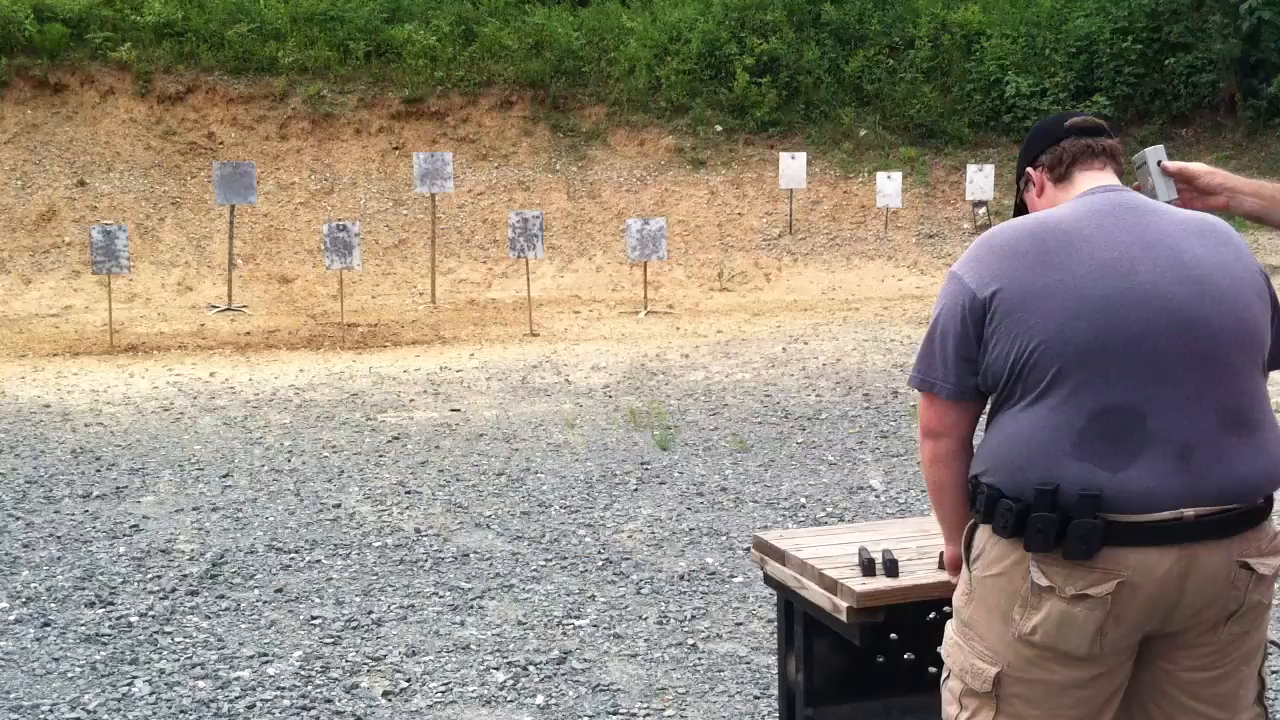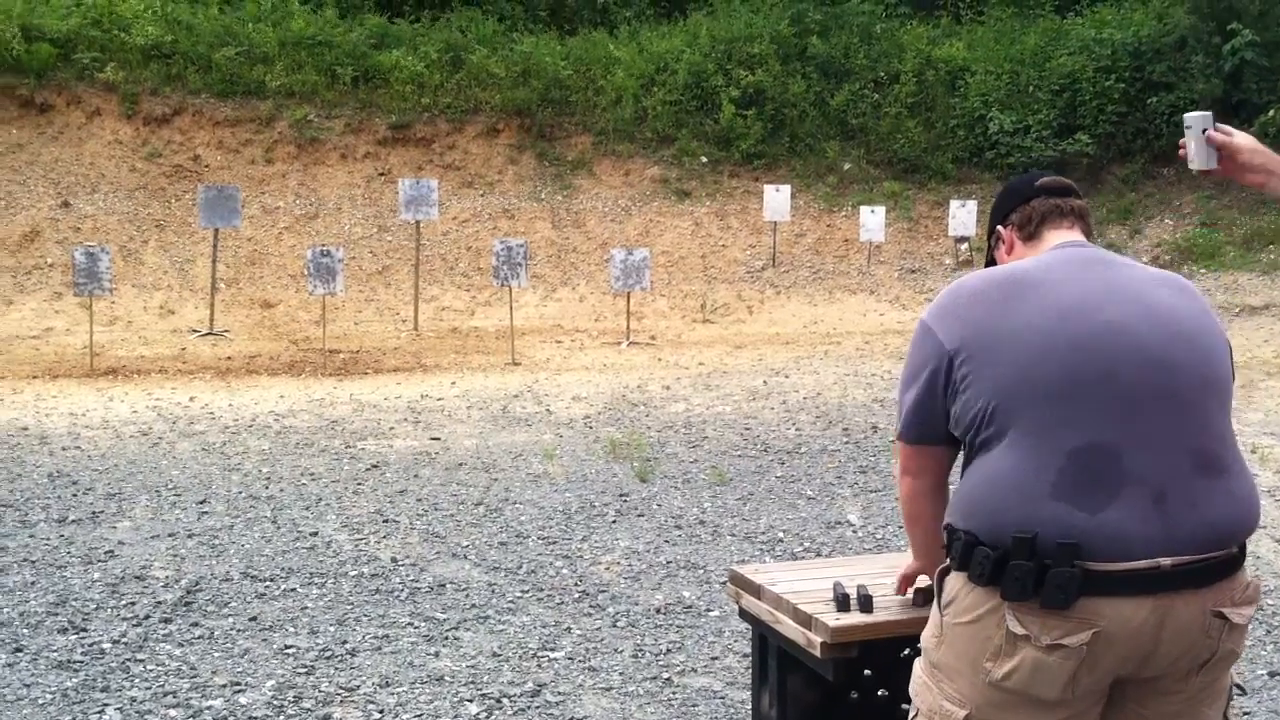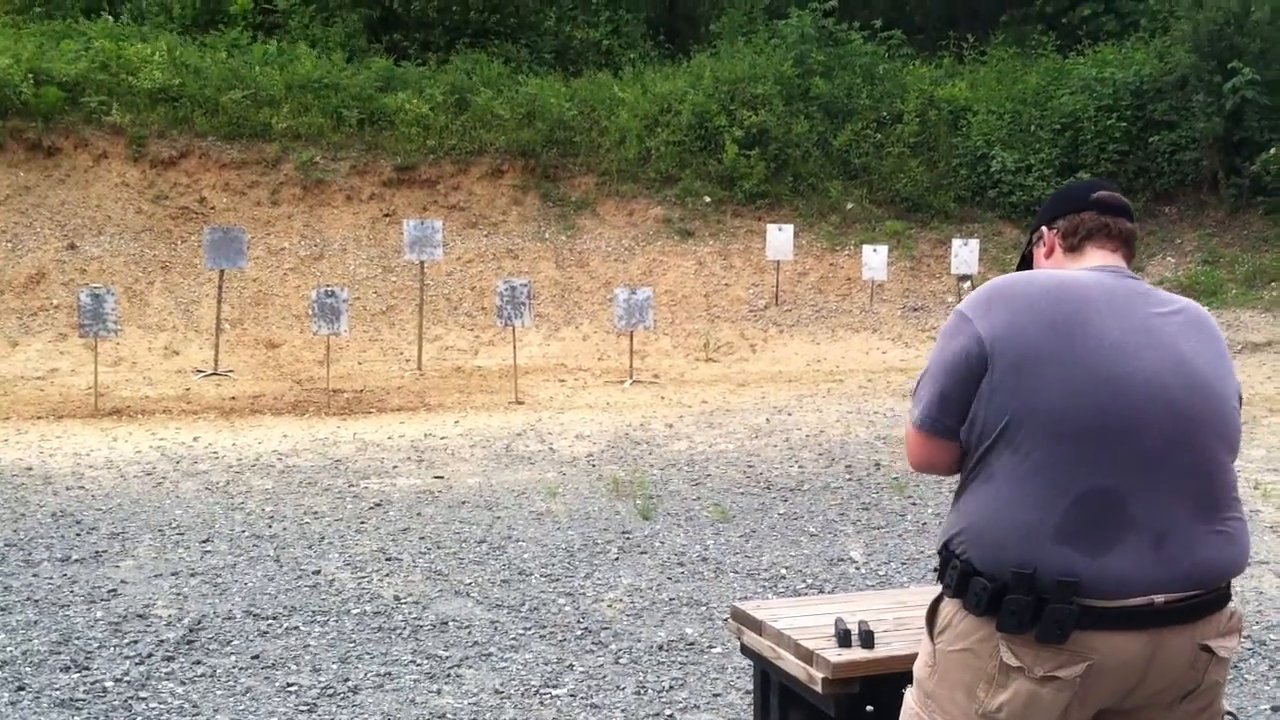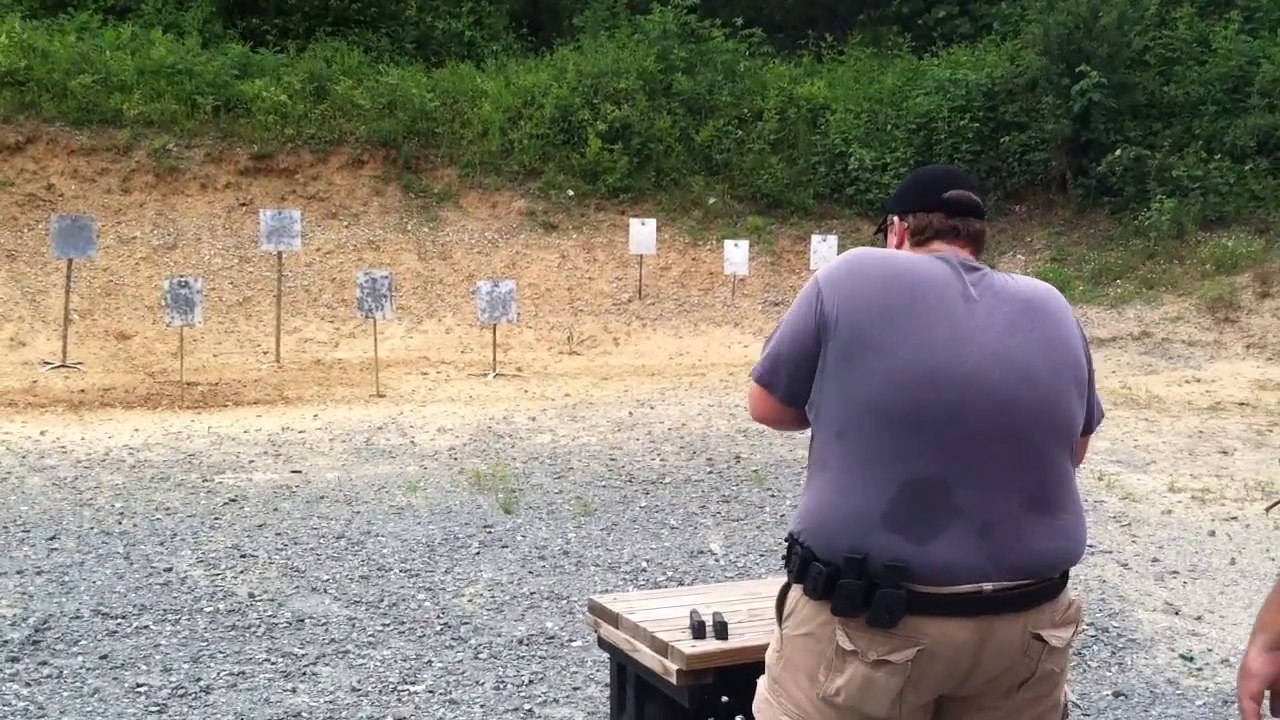
dt=1s
person 1, frame 1
left shoulder: (999, 257)
right shoulder: (1230, 247)
left elbow: (942, 433)
left wrist: (959, 541)
left hip: (1061, 565)
right hip: (1228, 556)
person 1, frame 2
left shoulder: (962, 307)
right shoulder: (1187, 300)
left elbow: (919, 474)
left wrist: (930, 562)
left hip: (1034, 606)
right hip: (1203, 599)
person 1, frame 3
left shoulder: (1004, 305)
right shoulder: (1202, 329)
left elbow: (926, 454)
right elbow: (1193, 465)
left hip: (1028, 637)
right hip: (1185, 635)
person 1, frame 4
left shoulder: (854, 278)
right shoulder: (1050, 308)
left elbow: (767, 406)
right elbow: (1074, 449)
left hip: (869, 622)
right hip: (1024, 622)
